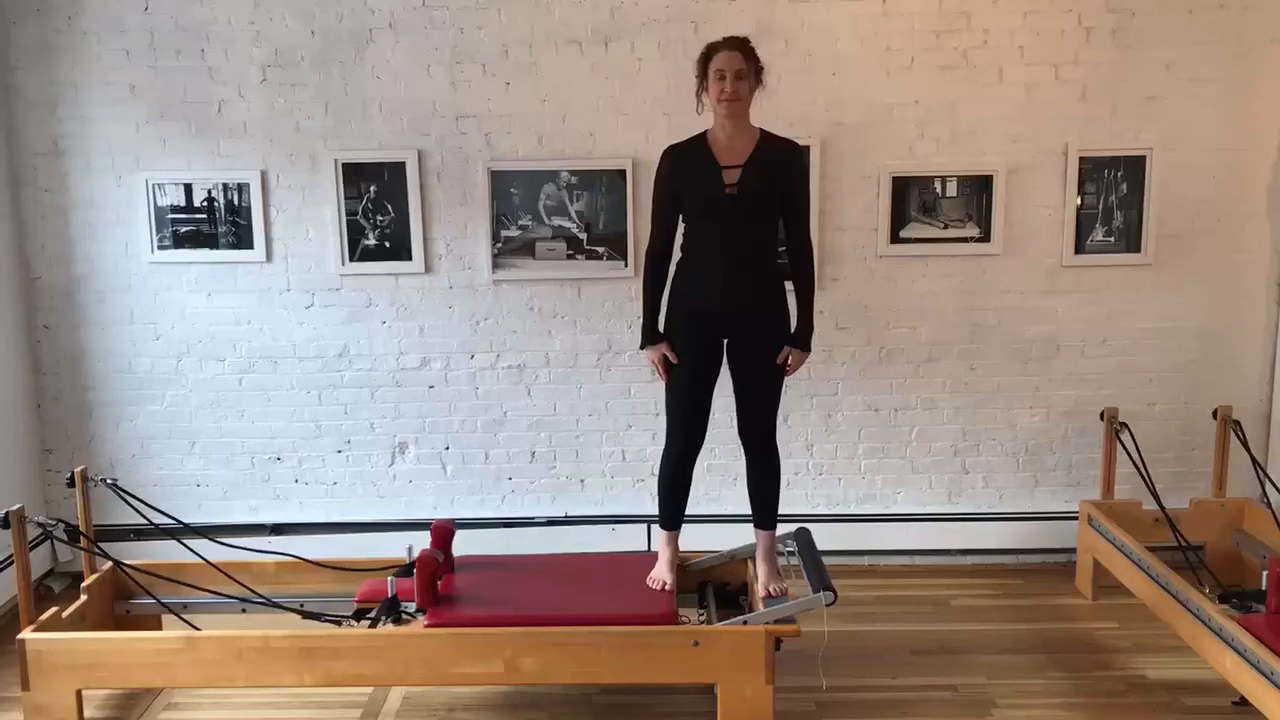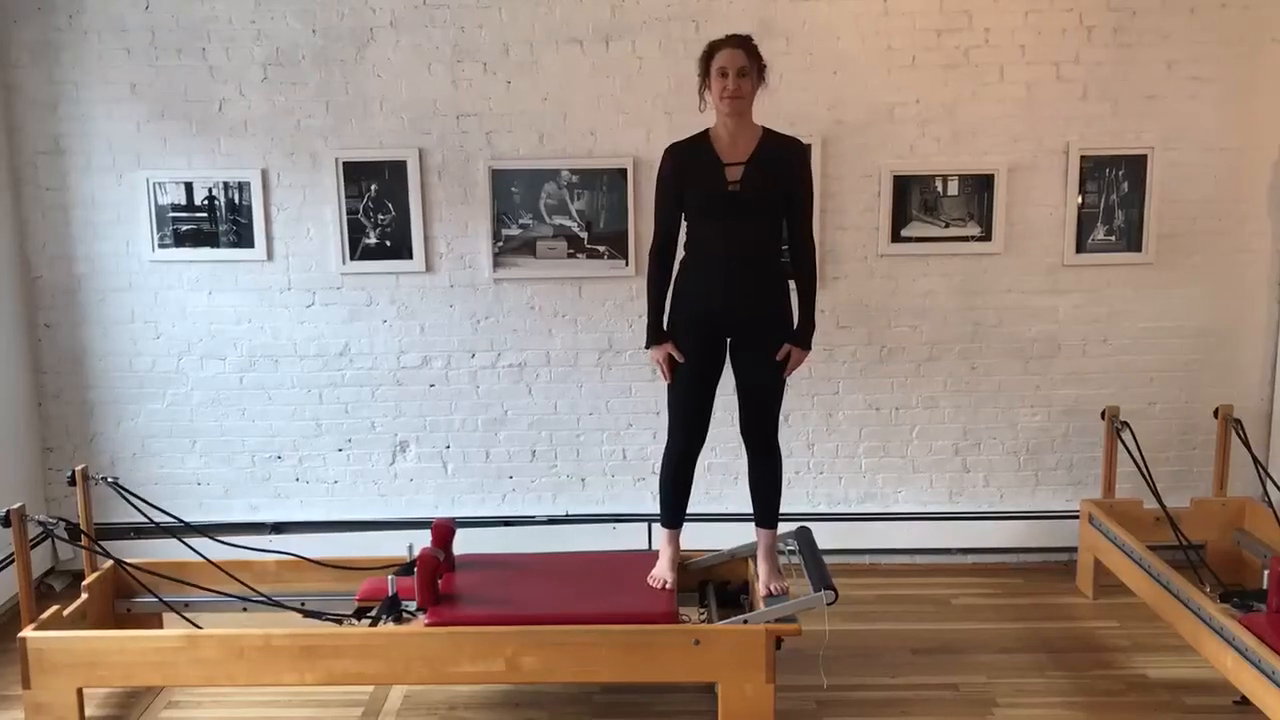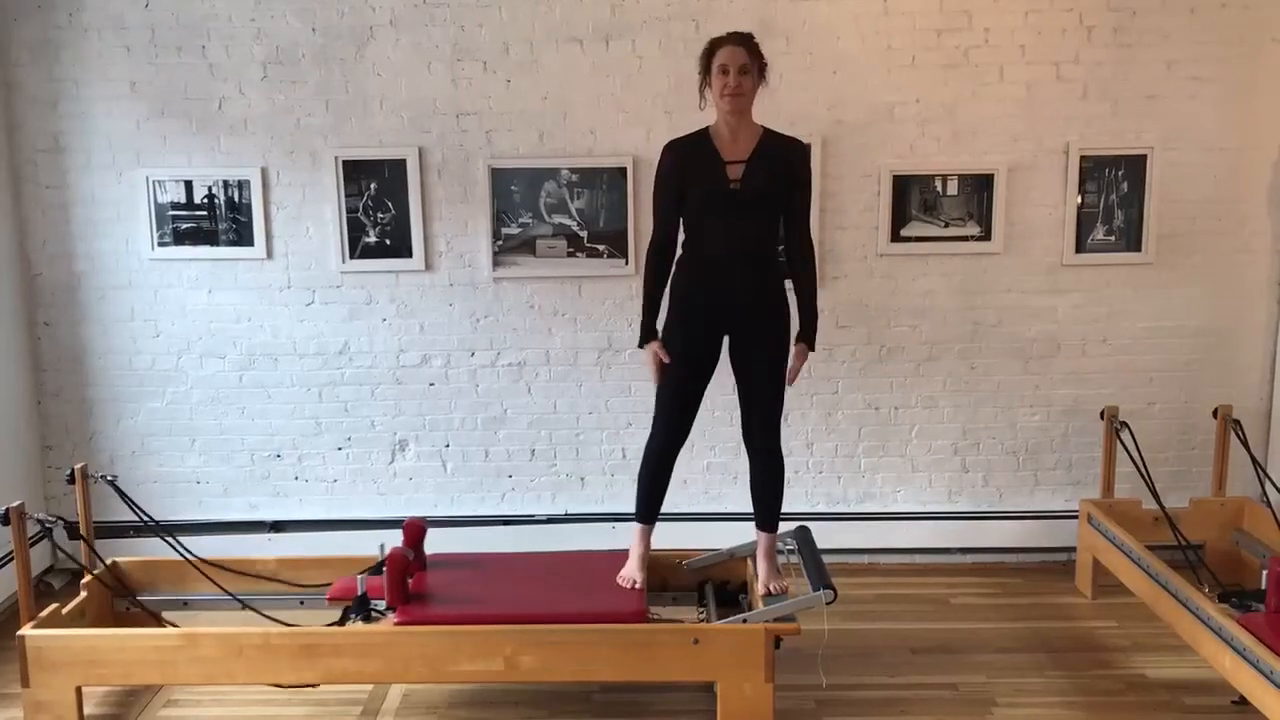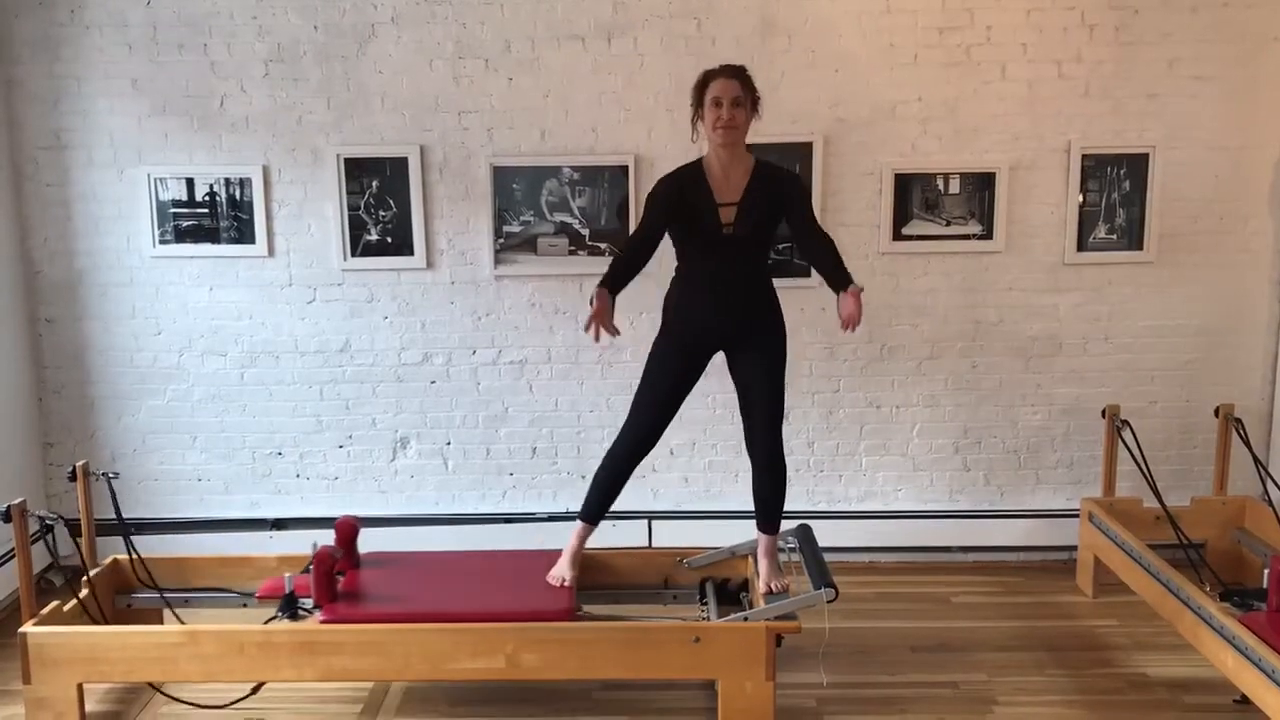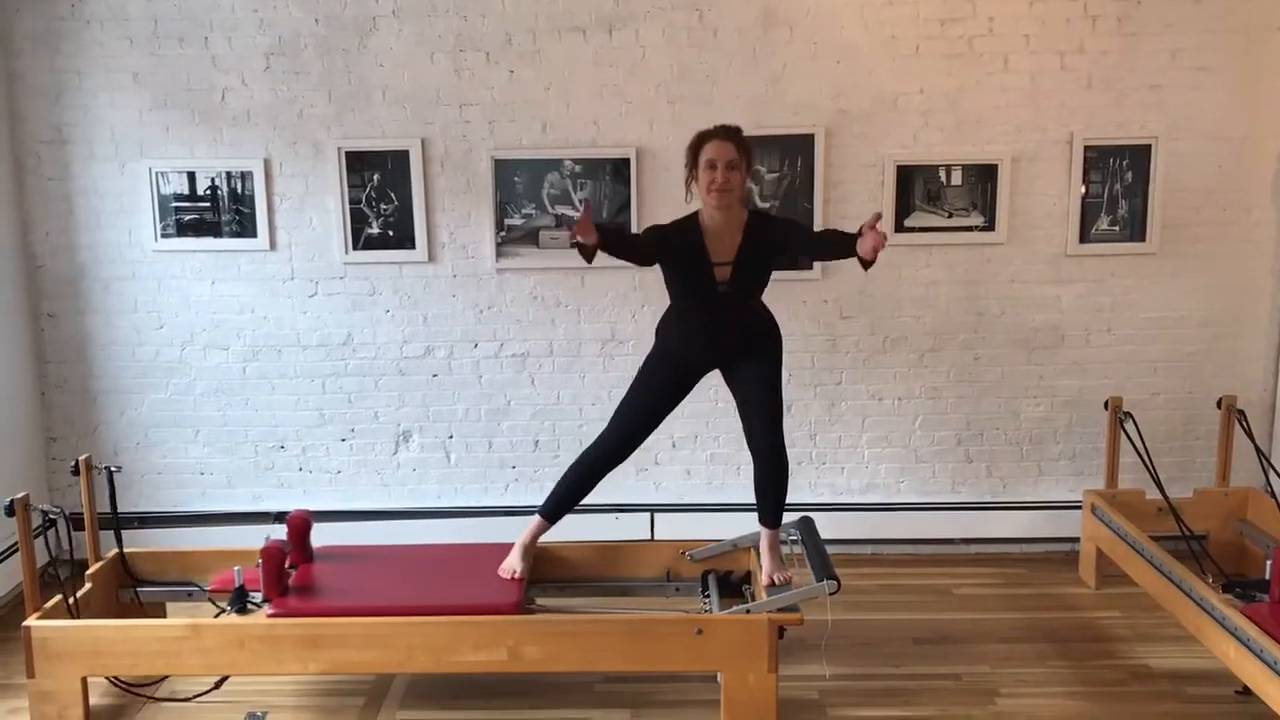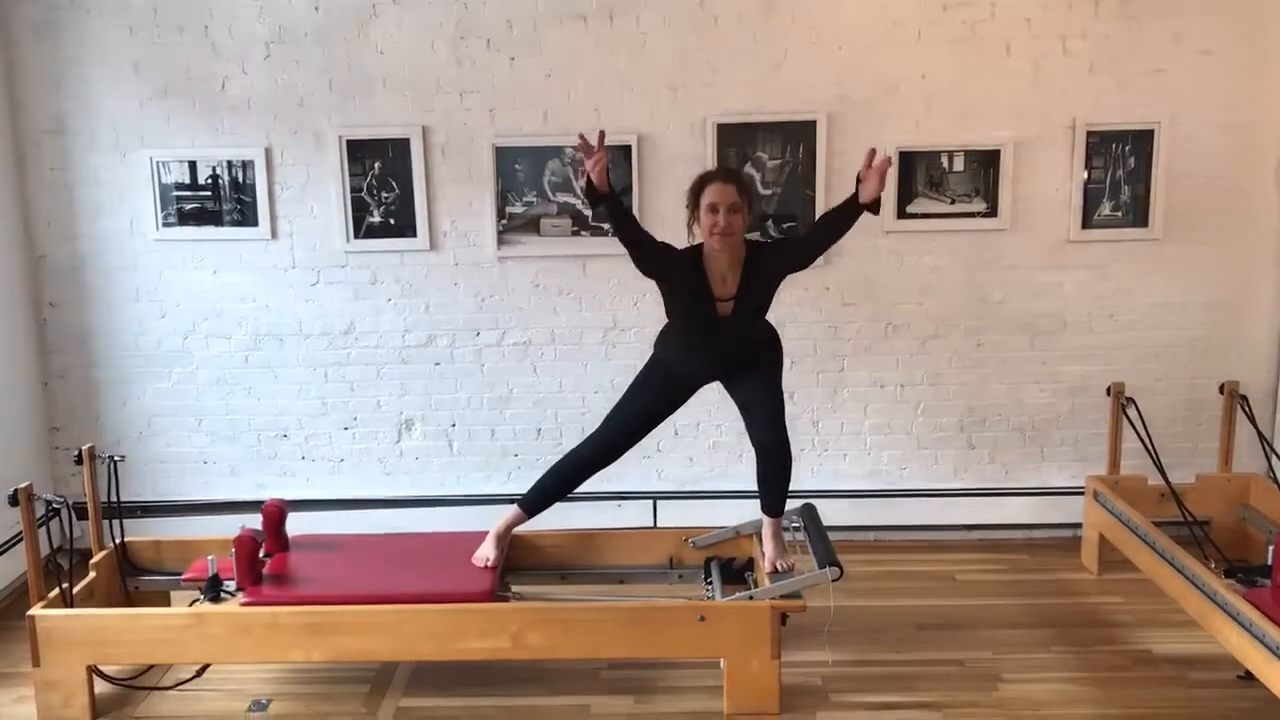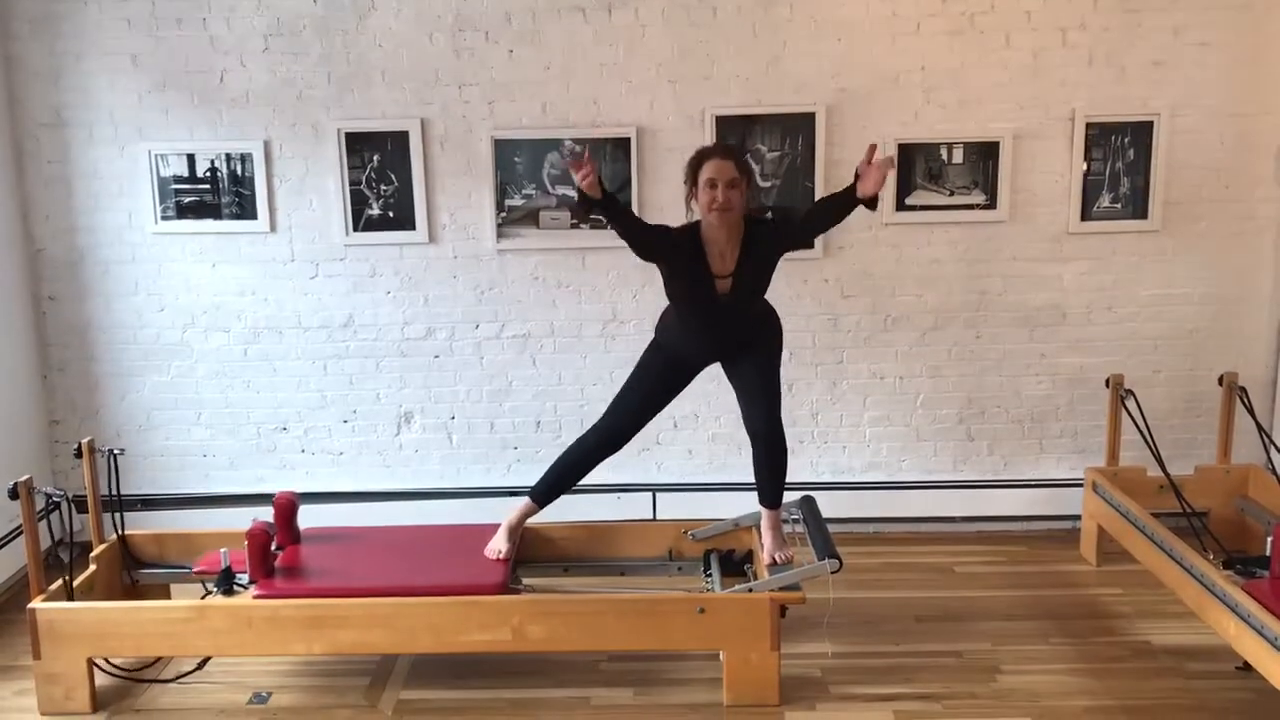
dt=0.5s
person 1, frame 1
left shoulder: (785, 156)
right shoulder: (679, 159)
left elbow: (800, 247)
right elbow: (659, 246)
left wrist: (803, 330)
right wrist: (650, 330)
left hip: (761, 311)
right hip: (693, 310)
left knee: (759, 436)
right knee: (683, 436)
left ankle: (765, 555)
right ankle: (667, 550)
person 1, frame 2
left shoulder: (788, 154)
right shoulder: (681, 157)
left elbow: (802, 245)
right elbow: (662, 246)
left wrist: (804, 328)
right wrist: (655, 330)
left hip: (764, 309)
right hip: (696, 309)
left knee: (761, 434)
right knee: (685, 435)
left ankle: (766, 555)
right ankle: (669, 549)
person 1, frame 3
left shoulder: (788, 154)
right shoulder: (681, 153)
left elbow: (799, 244)
right elbow: (662, 243)
left wrist: (806, 329)
right wrist: (649, 330)
left hip: (763, 309)
right hip: (695, 307)
left knee: (763, 435)
right knee: (668, 430)
left ankle: (766, 555)
right ankle: (640, 546)
person 1, frame 4
left shoulder: (780, 184)
right shoulder: (675, 186)
left elbow: (812, 238)
right elbow: (641, 243)
left wrist: (844, 288)
right wrist: (607, 291)
left hip: (756, 328)
right hip: (687, 325)
left knee: (766, 443)
right knee: (636, 436)
left ankle: (767, 555)
right ankle: (575, 545)
person 1, frame 5
left shoulder: (769, 231)
right shoulder: (673, 237)
left elbow: (816, 242)
right elbow: (633, 246)
left wrist: (858, 246)
right wrist: (594, 238)
left hip: (751, 347)
right hip: (681, 348)
left knee: (768, 443)
right knee: (615, 442)
left ankle: (770, 547)
right ankle: (529, 538)
person 1, frame 6
left shoulder: (769, 261)
right shoulder: (674, 267)
left elbow: (818, 236)
right elbow: (631, 234)
left wrist: (862, 198)
right wrist: (601, 188)
left hip: (751, 360)
right hip: (679, 363)
left knee: (772, 441)
right knee: (603, 445)
left ankle: (772, 533)
right ankle: (504, 527)
person 1, frame 7
left shoulder: (767, 238)
right shoulder: (674, 245)
left elbow: (815, 218)
right elbow: (630, 227)
left wrist: (859, 192)
right wrist: (595, 194)
left hip: (752, 343)
right hip: (680, 345)
left knee: (767, 431)
right knee: (609, 432)
left ankle: (771, 526)
right ankle: (517, 519)
